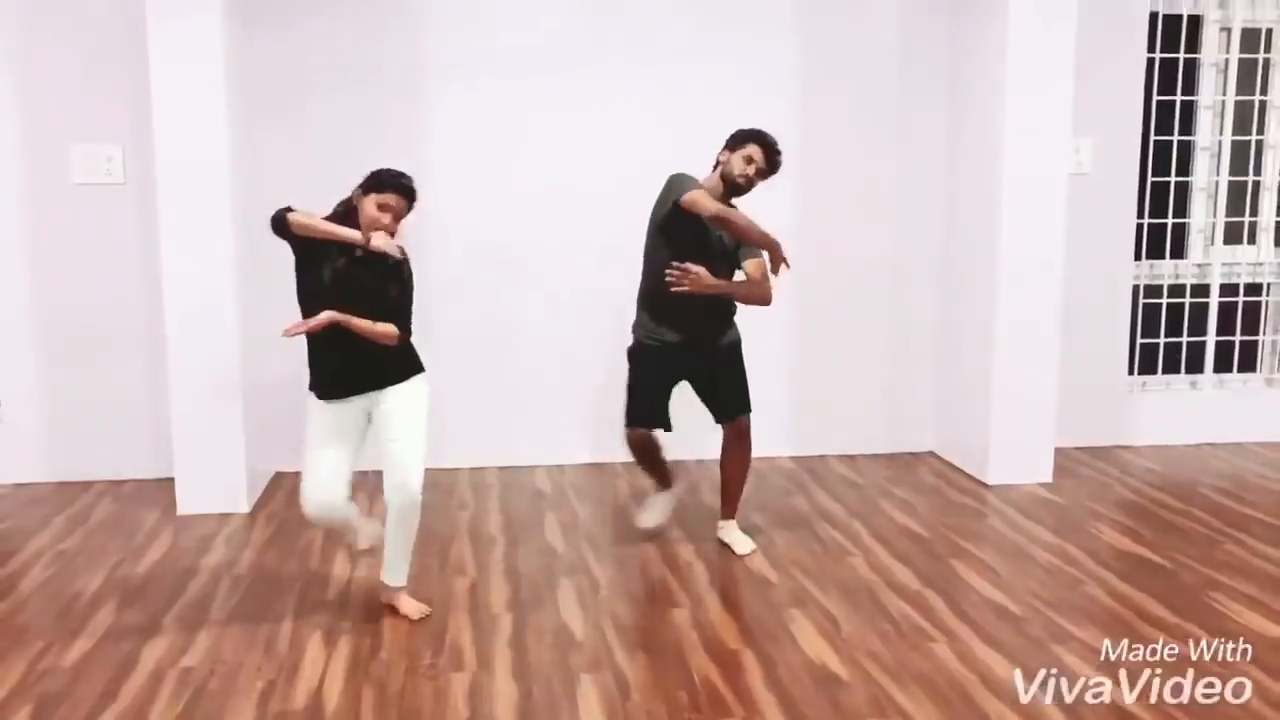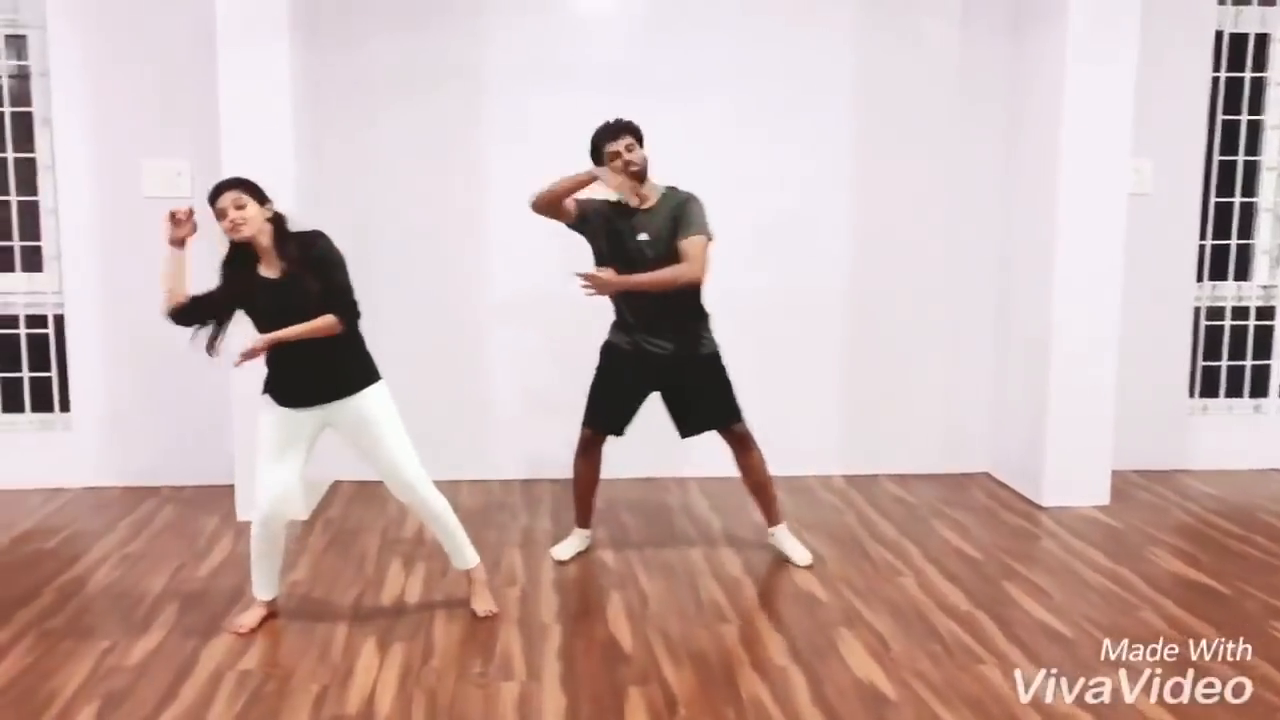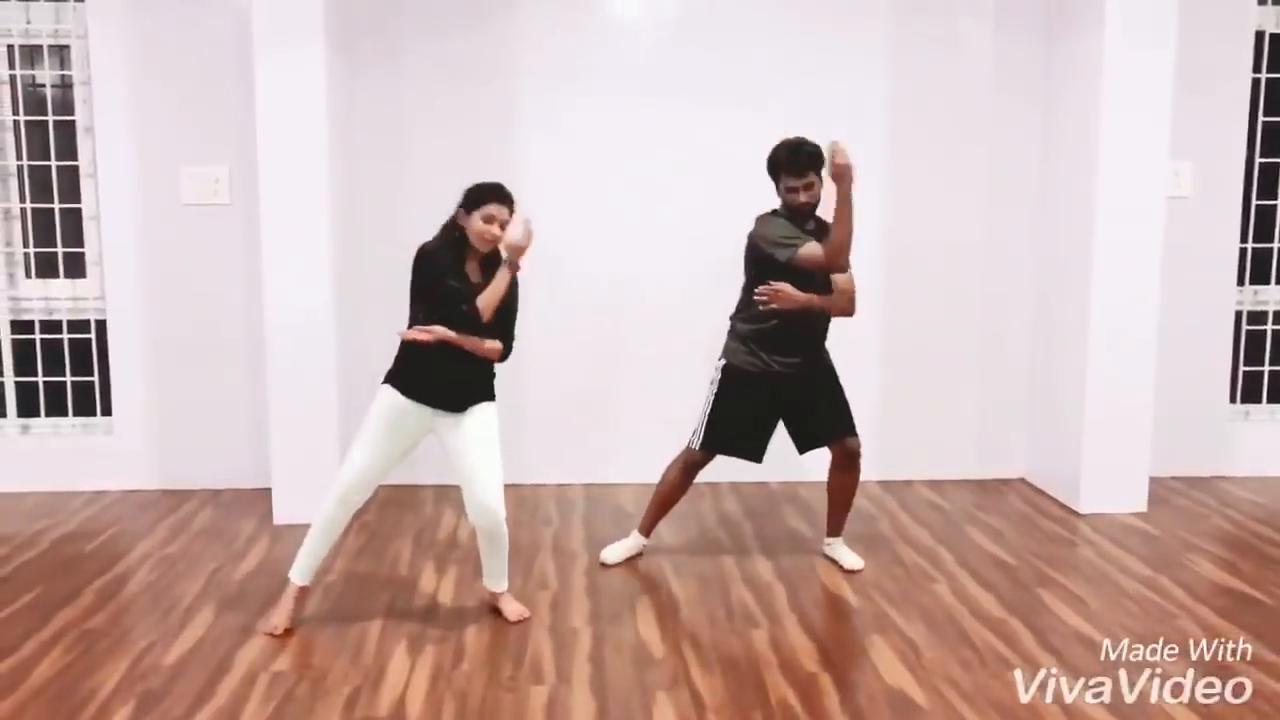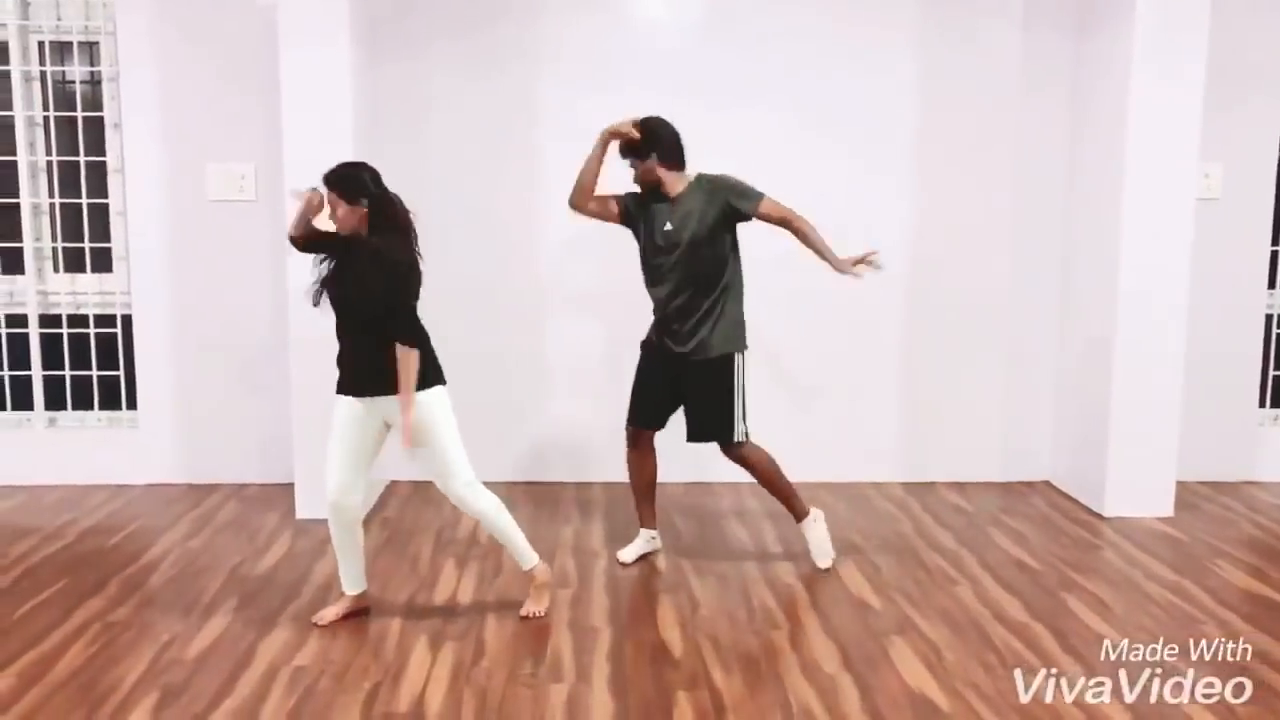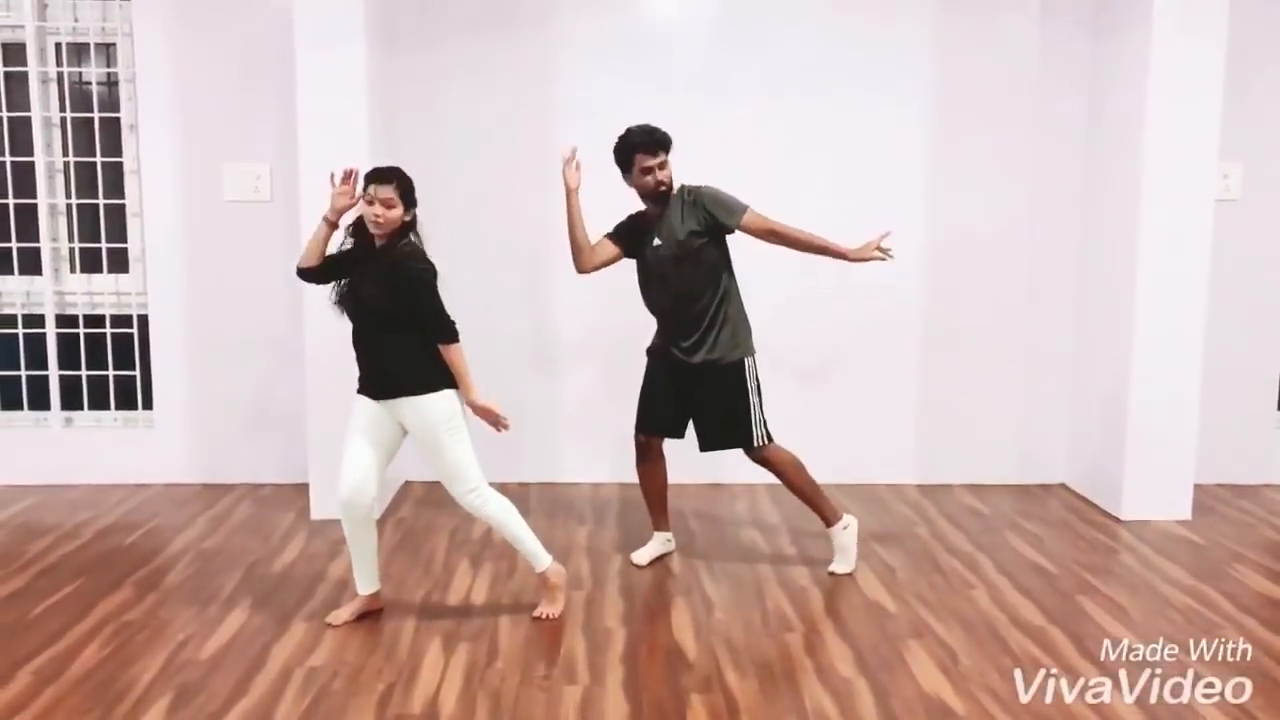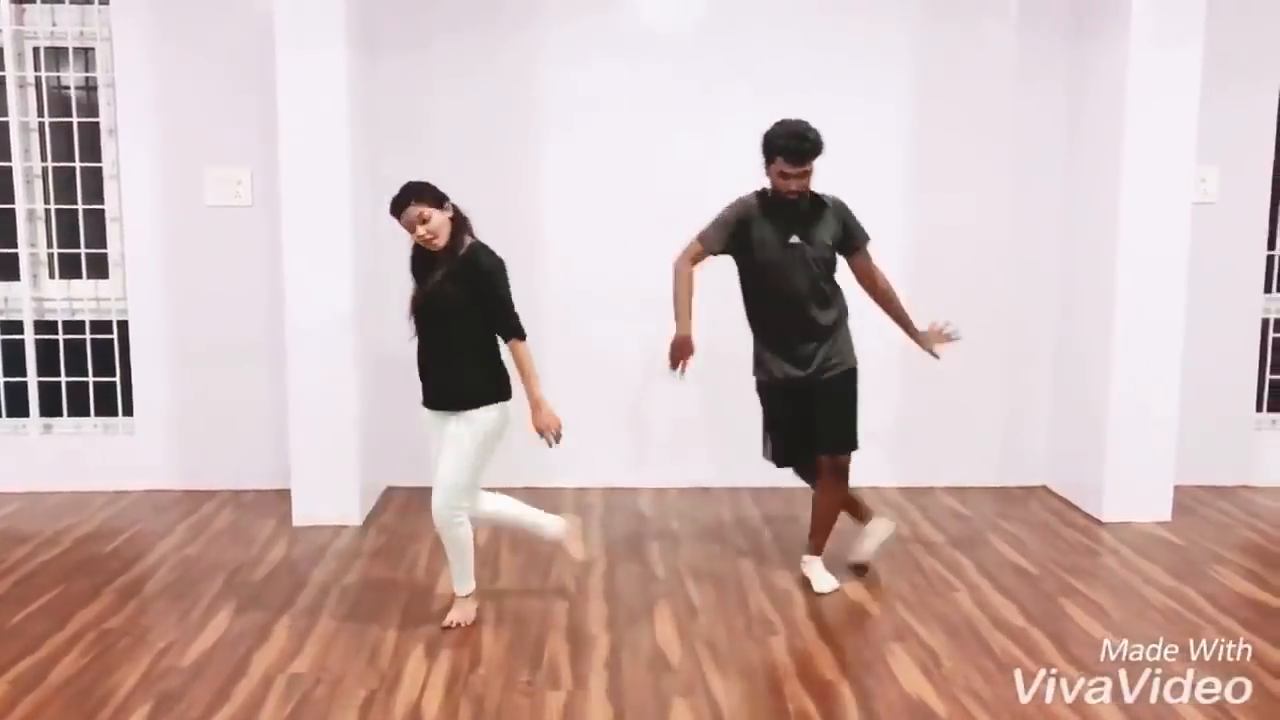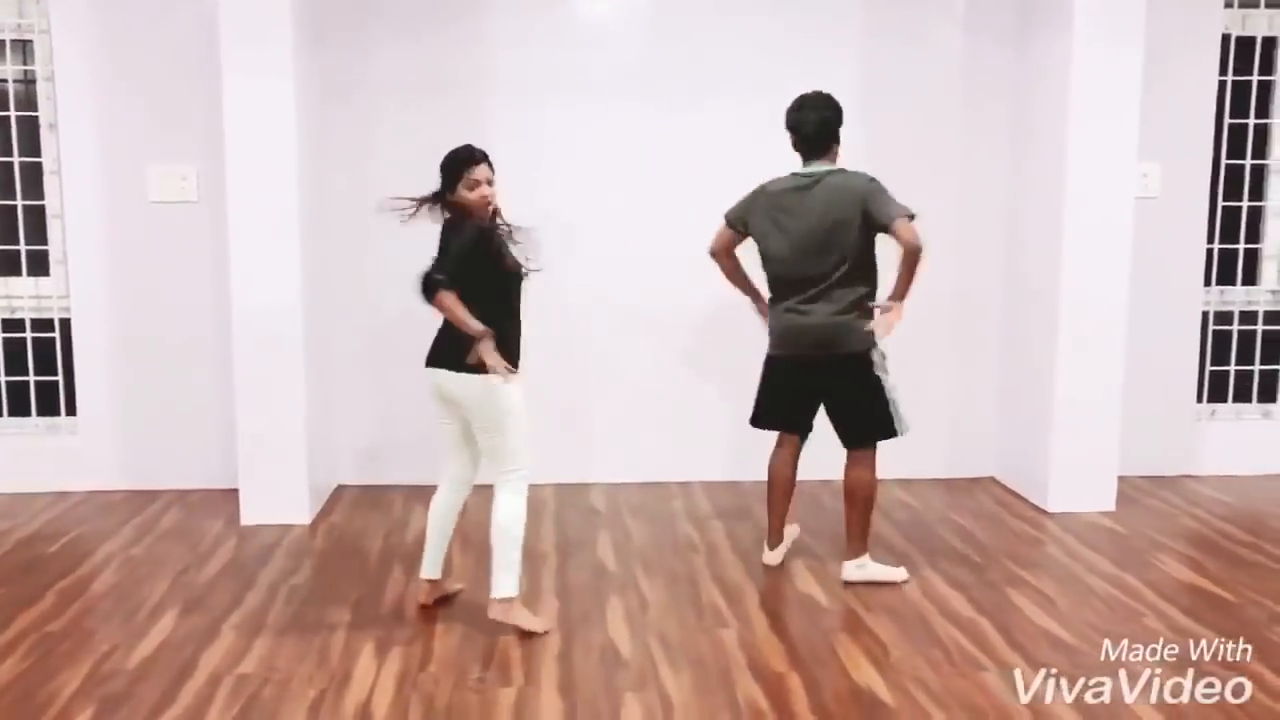
dt=0.7s
person 1, frame 1
left shoulder: (394, 262)
right shoulder: (314, 244)
left elbow: (397, 334)
right elbow: (281, 220)
left wrist: (338, 318)
right wrist: (359, 238)
left hip: (398, 383)
right hip: (334, 391)
left knee: (406, 487)
right knee: (320, 503)
left ankle: (394, 585)
right ankle: (366, 531)
person 1, frame 2
left shoulder: (313, 248)
right shoulder: (241, 276)
left elbow: (344, 315)
right elbow: (180, 313)
left wrist: (274, 338)
right wrist: (177, 247)
left hip: (354, 390)
right hip: (287, 400)
left knee: (413, 485)
right knee: (270, 504)
left ankle: (475, 573)
right ankle: (265, 599)
person 1, frame 3
left shoulder: (501, 274)
right shoulder: (433, 258)
left elbow: (501, 347)
right elbow: (472, 317)
left wrist: (450, 335)
right wrist: (510, 263)
left hip: (471, 404)
right hip: (408, 395)
left knee: (488, 508)
right knee: (348, 490)
left ankle: (498, 590)
right ankle: (296, 587)
person 1, frame 4
left shoulder: (392, 257)
right shoulder: (350, 247)
left elbow: (406, 334)
right elbow: (299, 238)
left wrist: (407, 403)
right wrist: (310, 207)
left hip: (407, 388)
right hip: (356, 391)
left knee: (461, 486)
right knee: (340, 497)
left ankle: (536, 571)
right ankle: (354, 594)
person 1, frame 5
left shoulder: (409, 262)
right shoulder: (362, 254)
left elbow: (442, 330)
right elbow: (309, 269)
left wrist: (469, 394)
right wrist: (332, 216)
left hip: (425, 392)
right hip: (375, 395)
left knee: (472, 491)
right knee: (353, 495)
left ankle: (550, 572)
right ankle: (368, 593)
person 1, frame 6
left shoulder: (480, 262)
right shoulder: (431, 264)
left elbow: (512, 330)
left wrist: (538, 402)
left hip: (480, 402)
right hip: (445, 400)
left knee: (449, 506)
right knee: (462, 501)
left ankle: (465, 594)
right ankle: (555, 528)
person 1, frame 7
left shoulder: (476, 232)
right shoulder: (469, 232)
right elbow: (435, 285)
right wrist: (482, 337)
left hip: (454, 370)
right hip: (481, 371)
left knee: (457, 475)
right knee: (512, 479)
left ankle: (431, 580)
right ankle: (504, 598)
person 2, frame 1
left shoulder: (739, 228)
right shoulder: (680, 186)
left elbow: (762, 293)
right elbow: (715, 213)
left wrist: (714, 286)
right wrist: (774, 246)
left hip: (715, 338)
right hip: (657, 336)
left knee: (738, 426)
right knee: (638, 433)
left ankle: (728, 522)
right ankle: (665, 487)
person 2, frame 2
left shoulder: (682, 205)
right shoulder: (601, 214)
left elbow: (693, 270)
right elbow: (540, 203)
left wrist: (622, 283)
right wrist: (594, 175)
left hip: (688, 345)
right hip: (628, 347)
left knee: (737, 433)
right knee: (590, 437)
left ankle: (778, 530)
right ankle: (581, 531)
person 2, frame 3
left shoulder: (827, 231)
right shoulder: (768, 229)
left elbow: (847, 302)
right elbow: (832, 259)
left wrist: (803, 299)
right wrist: (845, 188)
left hip: (808, 363)
right hip: (749, 363)
left knee: (848, 448)
right knee: (696, 455)
left ankle: (833, 539)
right ankle: (639, 536)
person 2, frame 4
left shoulder: (716, 191)
right shoulder: (641, 207)
left elbow: (785, 217)
right elbow: (580, 202)
left wrist: (835, 260)
right wrist: (604, 143)
left hip: (716, 345)
right hip: (664, 342)
left knee: (735, 445)
right knee: (637, 432)
left ankle: (807, 518)
right ankle: (648, 532)
person 2, frame 5
left shoulder: (701, 202)
right shoulder: (633, 229)
left elbow: (769, 229)
right elbow: (584, 261)
left wrist: (847, 253)
right wrist: (572, 194)
left hip: (724, 352)
right hip: (671, 353)
left knee: (759, 448)
right knee: (646, 441)
left ankle: (839, 523)
right ankle: (662, 535)
person 2, frame 6
left shoulder: (834, 213)
right shoulder: (746, 213)
left elbow: (871, 276)
right elbow: (686, 260)
left wrist: (916, 335)
right wrist: (684, 326)
left hip: (832, 360)
right hip: (777, 366)
left knee: (832, 462)
right knee: (800, 464)
left ankle: (813, 556)
right ankle: (870, 520)
person 2, frame 7
left shoulder: (766, 196)
right shoulder: (861, 189)
left elbow: (719, 249)
right elbow: (911, 242)
left wrist: (759, 298)
right wrist: (896, 299)
left hip: (788, 339)
right hip: (847, 340)
left knee: (790, 437)
right knee: (862, 448)
left ankle: (775, 541)
right ankle: (856, 558)
